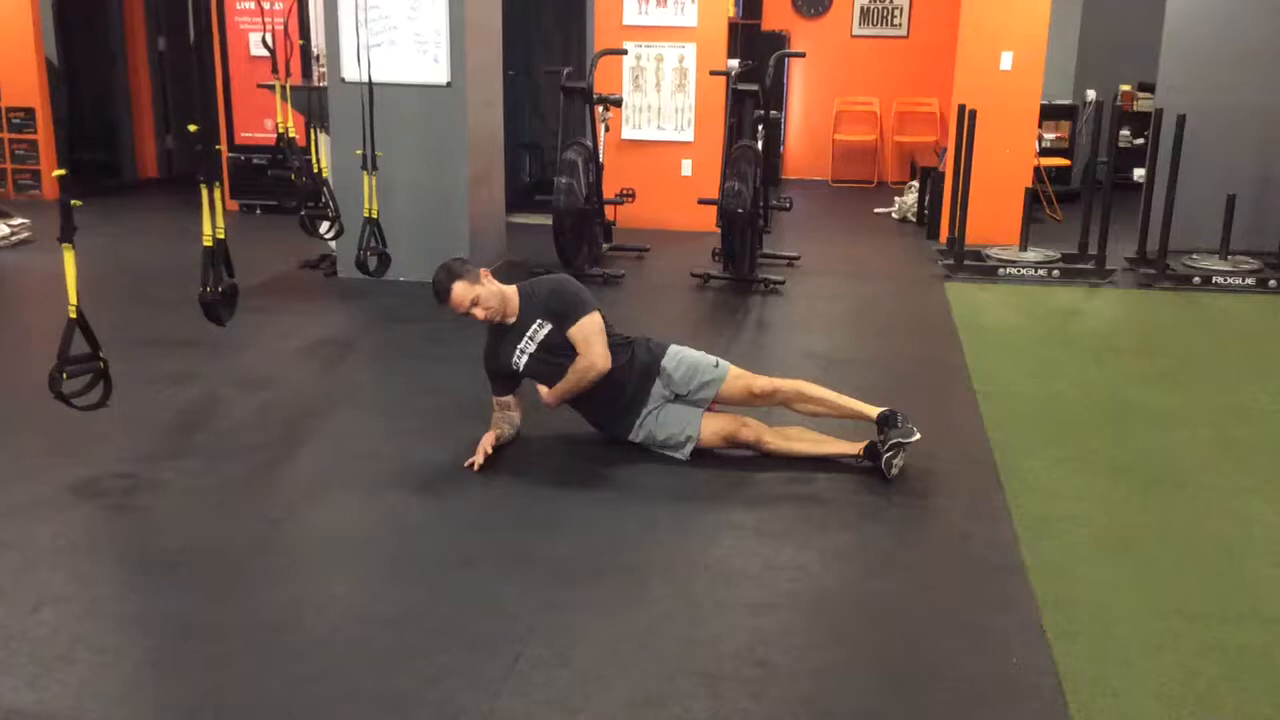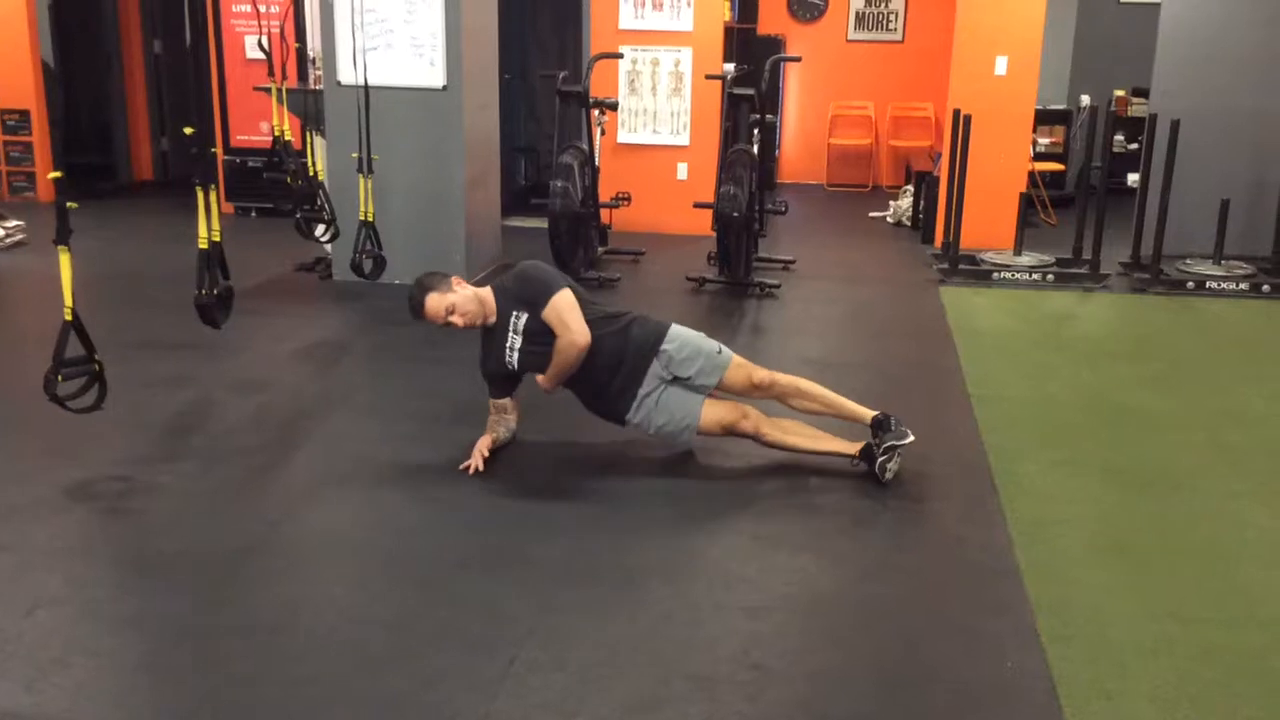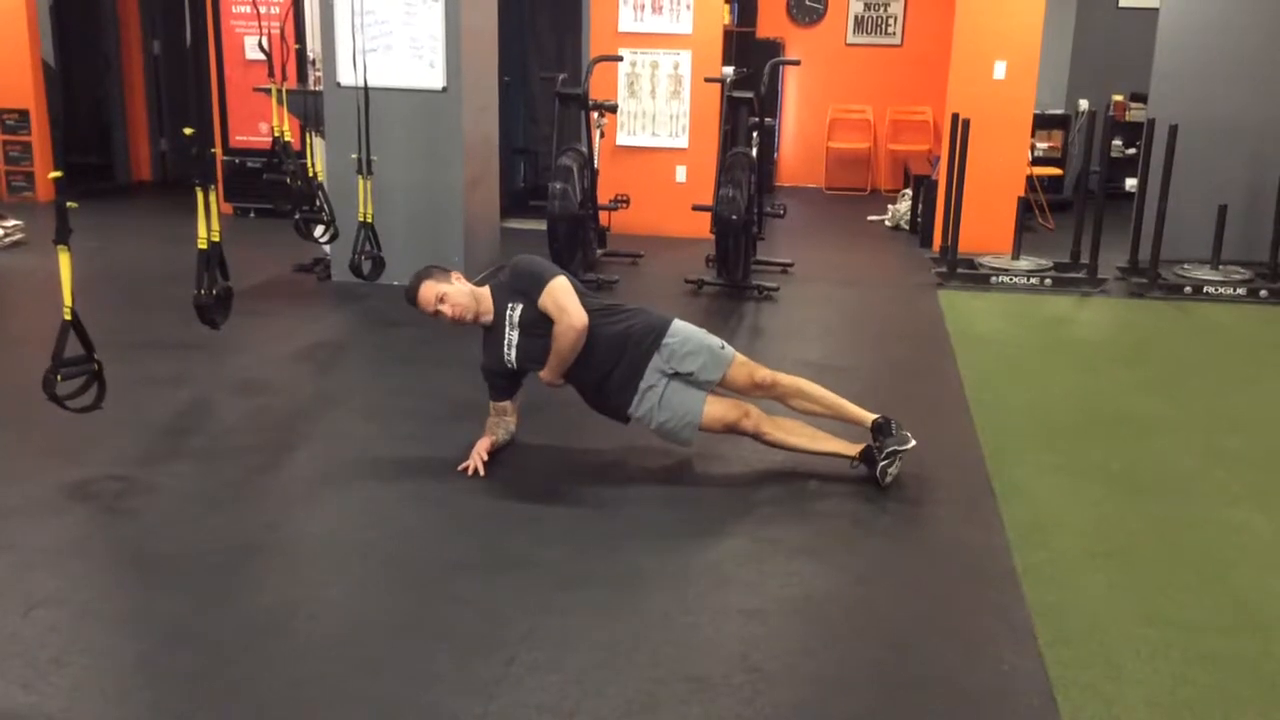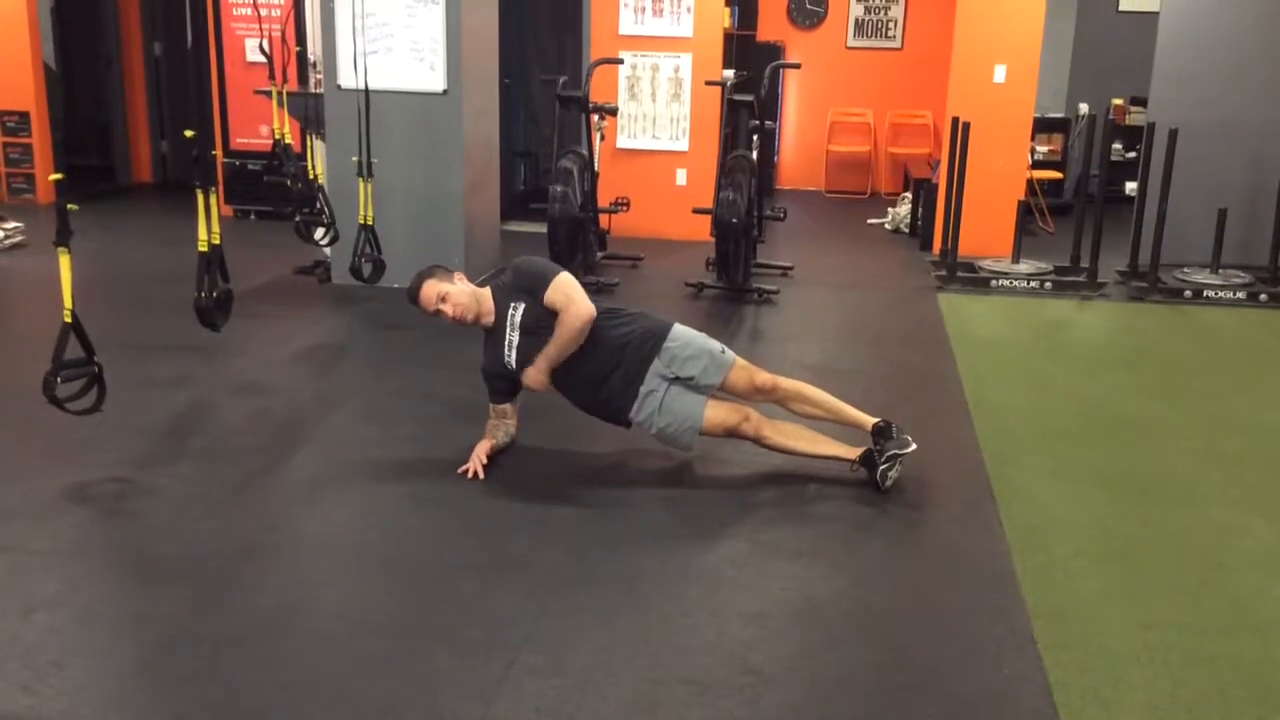
dt=0.5s
person 1, frame 1
left shoulder: (555, 292)
right shoulder: (498, 353)
left elbow: (597, 361)
right elbow: (508, 411)
left wrist: (554, 394)
right wrist: (493, 435)
left hip: (654, 367)
right hip: (634, 420)
left knee: (762, 389)
right knee: (745, 433)
left ankle: (881, 415)
right ankle: (867, 451)
person 1, frame 2
left shoulder: (525, 278)
right shoulder: (494, 357)
left elbow: (578, 339)
right elbow: (504, 414)
left wrist: (550, 380)
right wrist: (489, 438)
left hip: (654, 347)
right hip: (634, 399)
left knee: (761, 382)
right knee: (743, 421)
left ankle: (876, 420)
right ankle: (863, 452)
person 1, frame 3
left shoulder: (520, 274)
right shoulder: (496, 357)
left elbow: (575, 322)
right elbow: (504, 416)
left wrist: (552, 373)
right wrist: (487, 441)
left hip: (655, 341)
right hip: (638, 392)
left knee: (762, 382)
right knee: (745, 420)
left ankle: (876, 425)
right ankle: (864, 454)
person 1, frame 4
left shoulder: (522, 275)
right shoulder: (495, 361)
left elbow: (582, 312)
right elbow: (504, 418)
left wrist: (544, 368)
right wrist: (487, 443)
left hip: (653, 345)
right hip: (637, 396)
left knee: (763, 385)
right knee: (744, 422)
left ankle: (877, 429)
right ankle: (864, 457)
